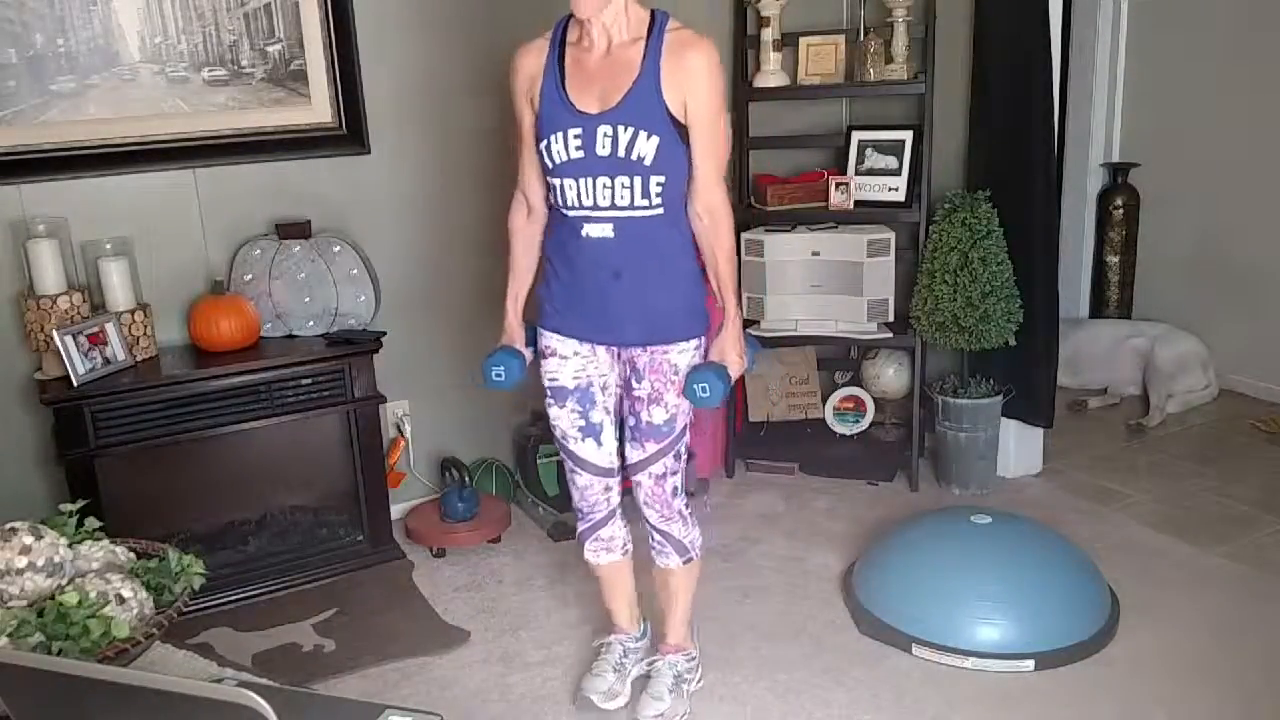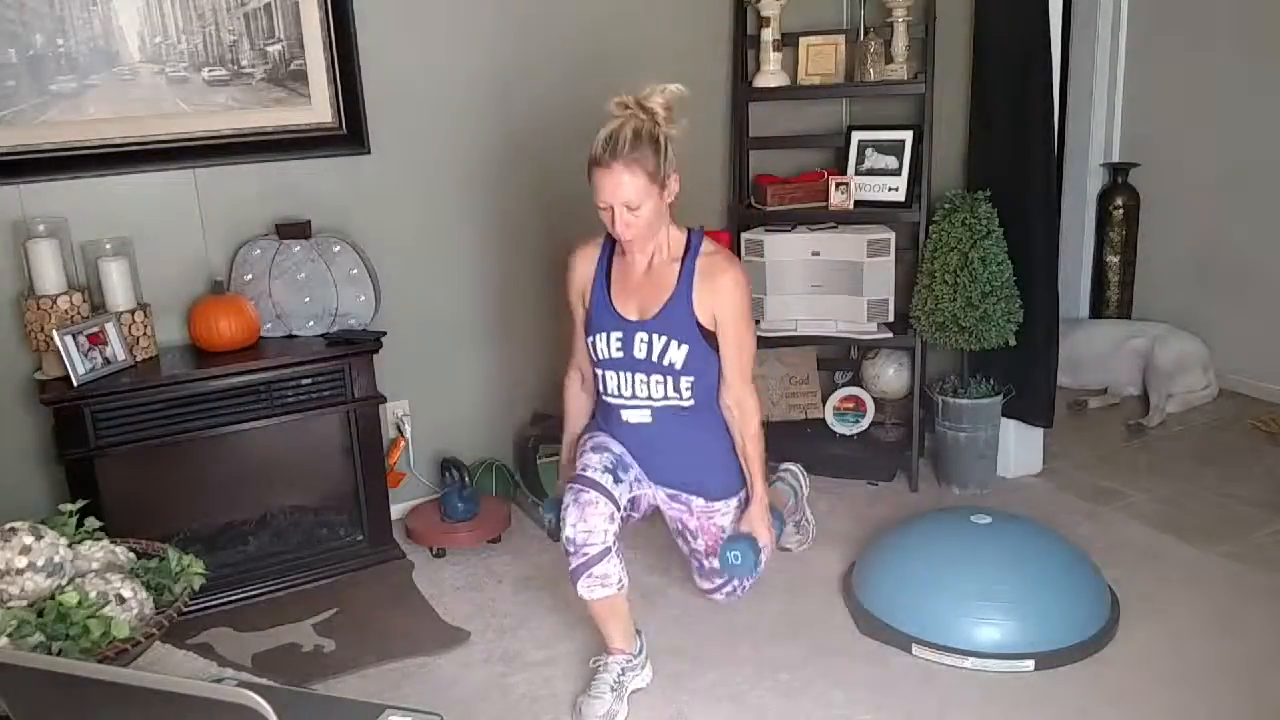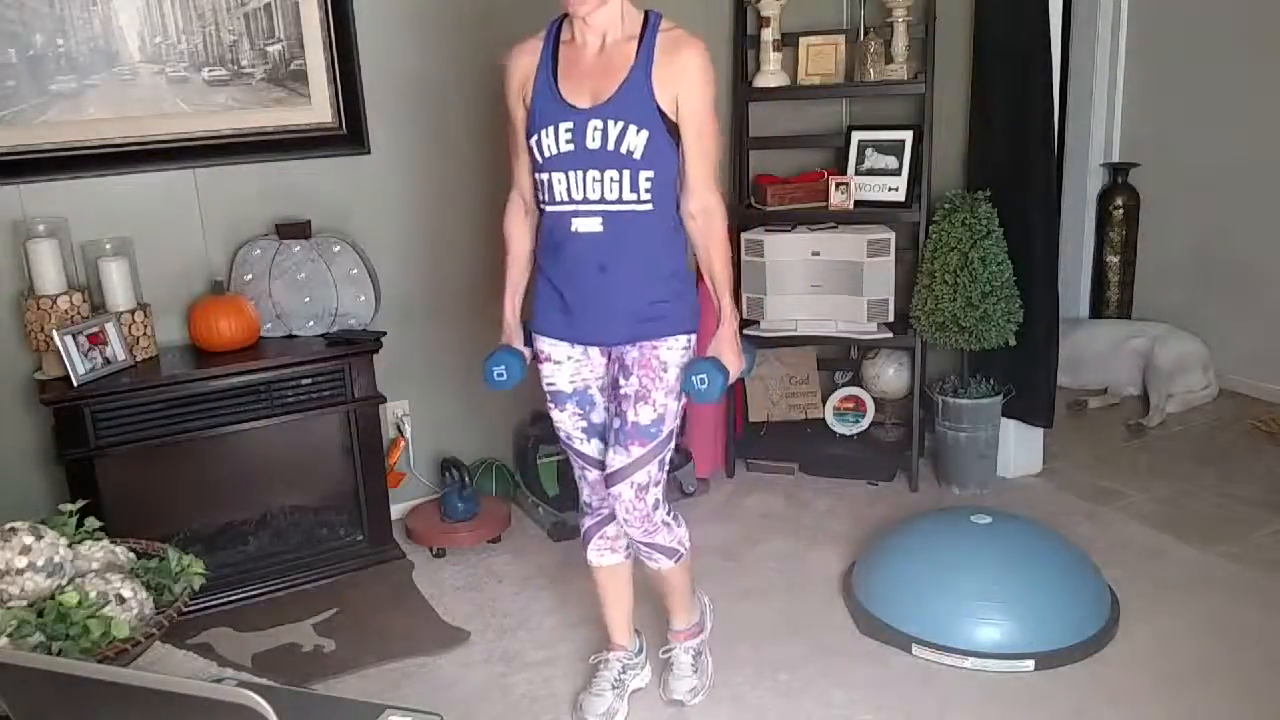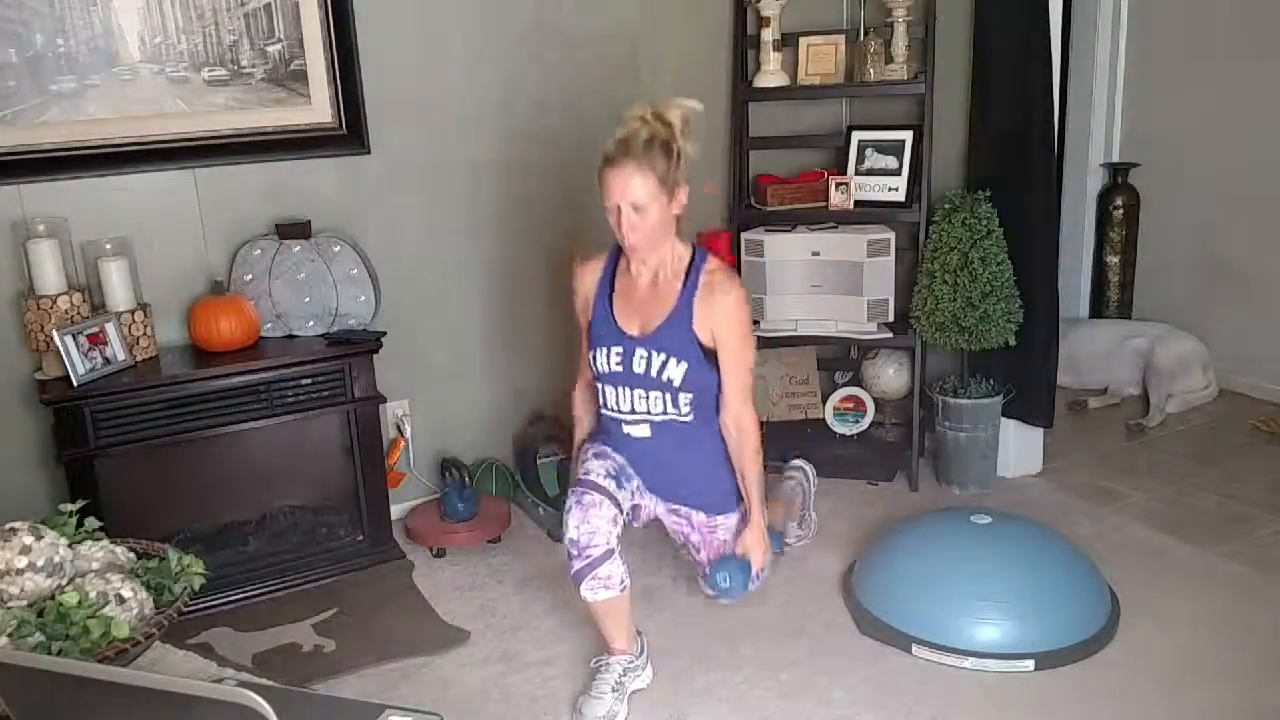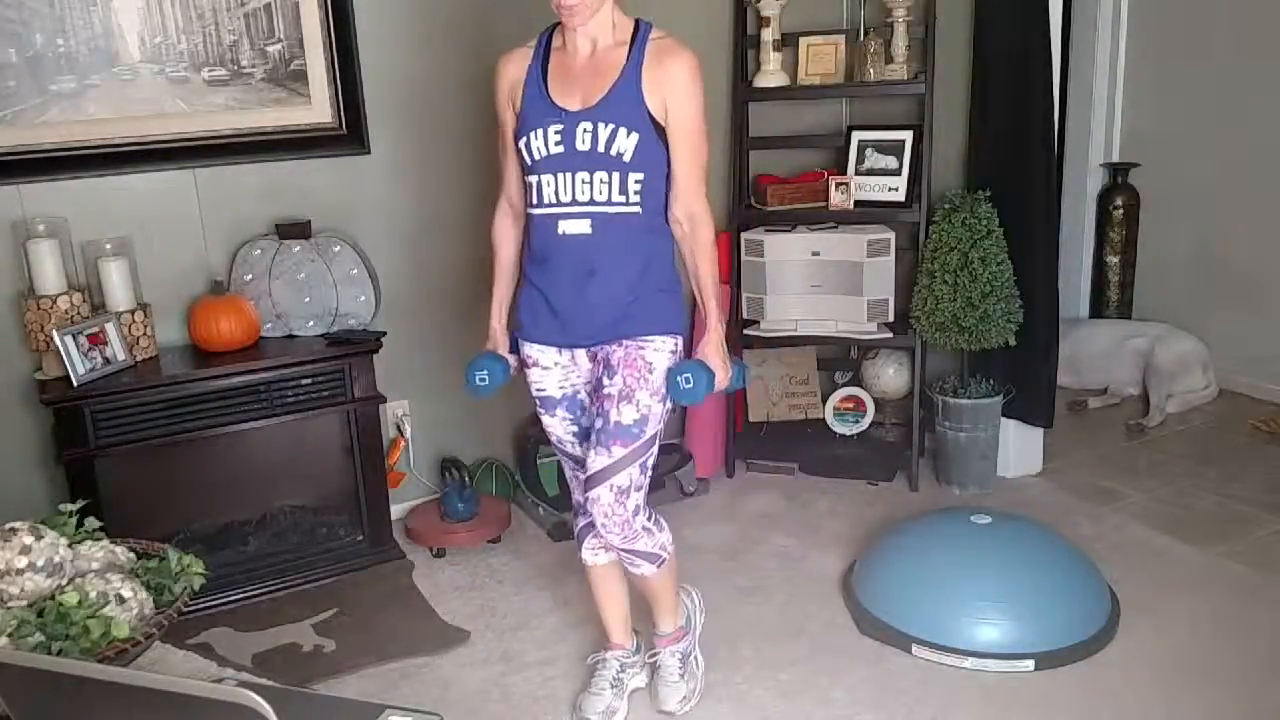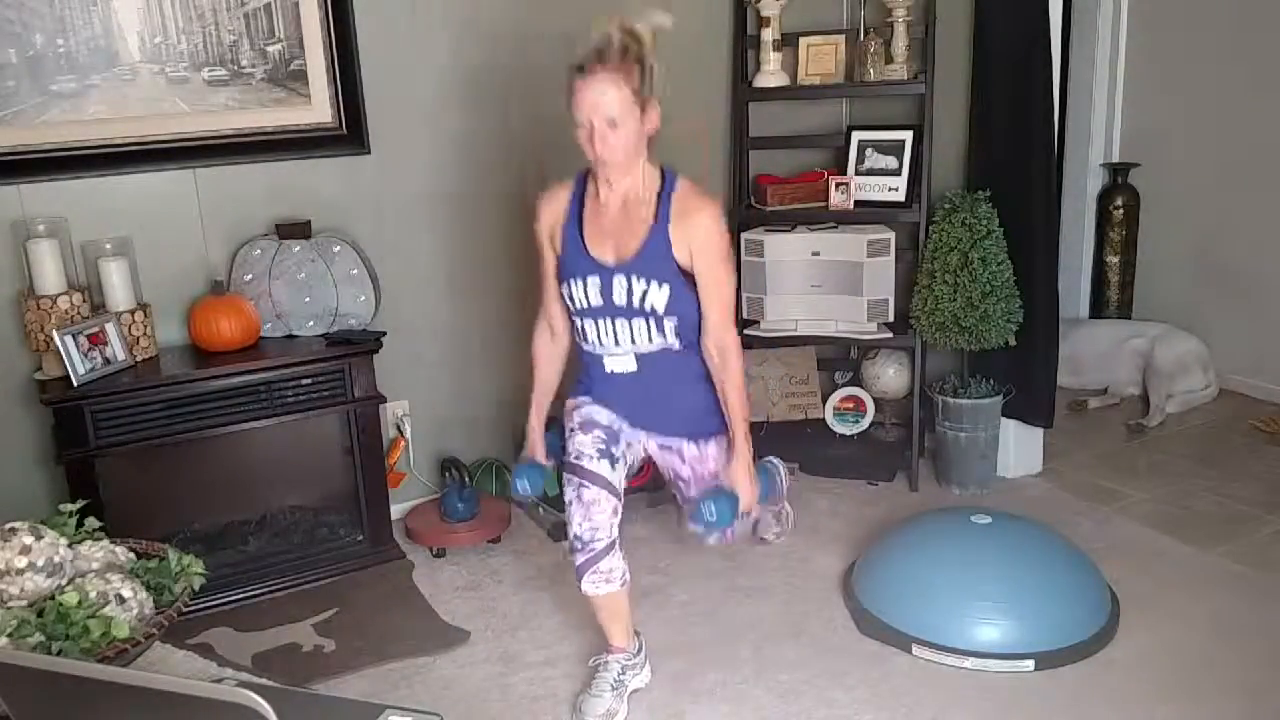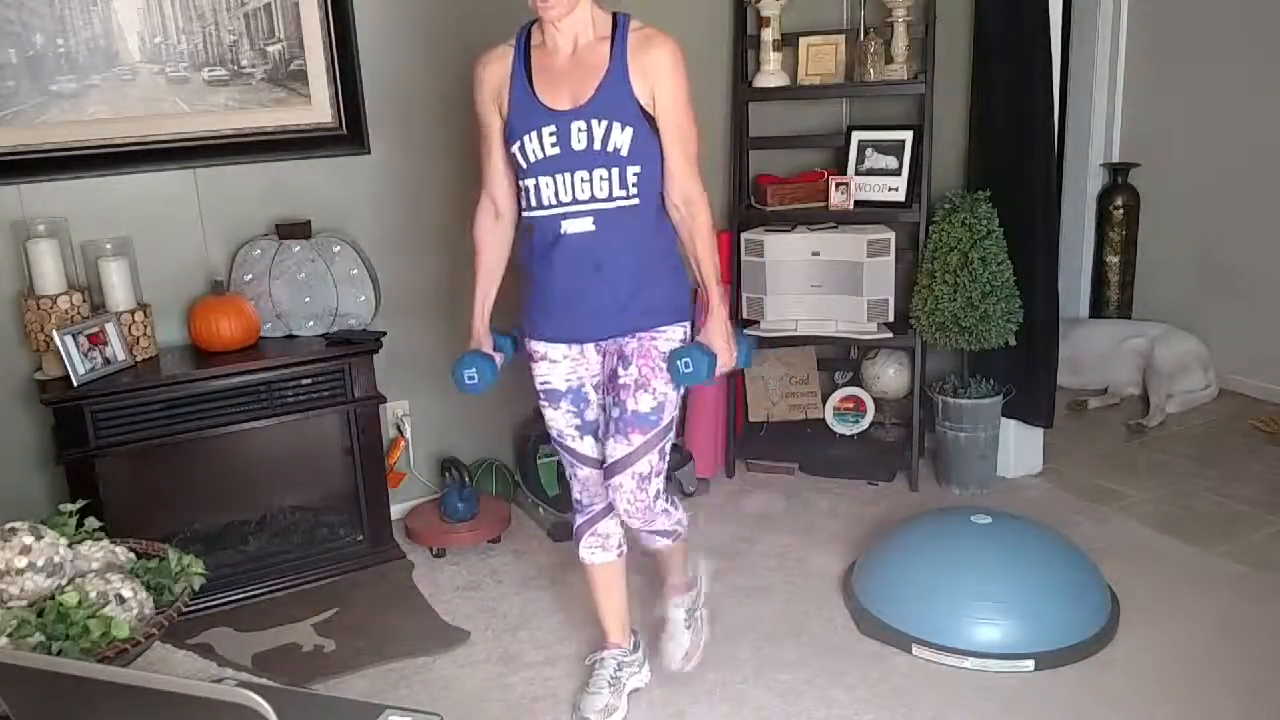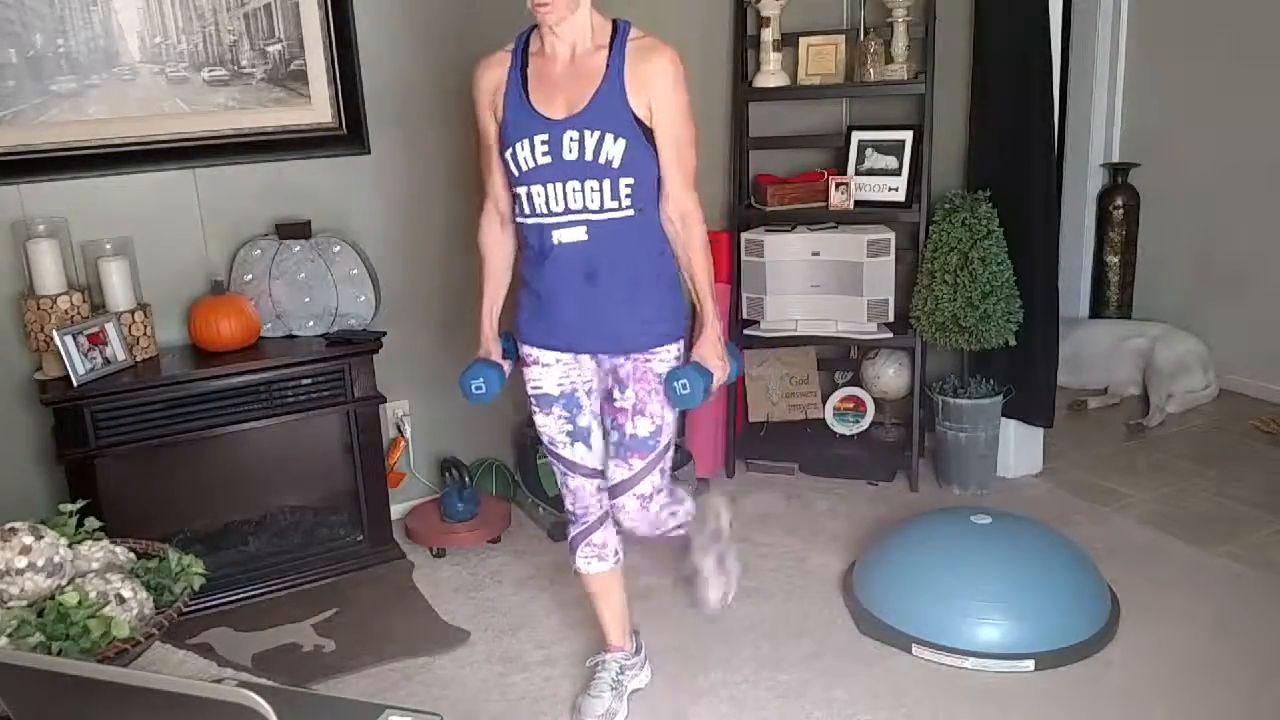
dt=0.3s
person 1, frame 1
left shoulder: (685, 58)
right shoulder: (535, 67)
left elbow: (709, 203)
right elbow: (531, 204)
left wrist: (731, 322)
right wrist: (512, 313)
left hip: (666, 322)
right hip: (571, 326)
left knee: (657, 490)
right knee: (591, 489)
left ankle: (677, 649)
right ankle: (624, 636)
person 1, frame 2
left shoulder: (716, 275)
right shoulder: (586, 266)
left elbow: (738, 392)
right elbow: (582, 372)
left wrist: (757, 498)
right wrist: (566, 460)
left hip: (699, 460)
right hip: (617, 443)
left knee: (720, 579)
right knee: (582, 525)
left ankle: (785, 489)
right ankle: (623, 657)
person 1, frame 3
right shoulder: (528, 65)
left elbow: (702, 202)
right elbow: (524, 203)
left wrist: (727, 321)
right wrist: (509, 317)
left hip: (652, 320)
right hip: (562, 325)
left knee: (636, 500)
right knee: (597, 493)
left ankle: (689, 625)
right ankle: (621, 652)
person 1, frame 4
left shoulder: (716, 293)
right shoulder: (590, 278)
left elbow: (738, 410)
right elbow: (588, 384)
left wrist: (756, 515)
right wrist: (573, 467)
left hip: (698, 473)
right hip: (617, 452)
right knee: (584, 529)
left ankle: (795, 487)
right ankle: (624, 658)
person 1, frame 5
left shoulder: (665, 64)
right shoulder: (519, 70)
left elbow: (689, 209)
right elbow: (513, 206)
left wrist: (715, 329)
right wrist: (497, 316)
left hip: (639, 324)
right hip: (548, 326)
left knee: (613, 504)
right knee: (589, 497)
left ankle: (676, 623)
right ankle: (619, 652)
person 1, frame 6
left shoulder: (693, 218)
right shoulder: (558, 215)
left elbow: (720, 341)
right elbow: (553, 326)
left wrist: (739, 450)
right wrist: (534, 425)
left hip: (680, 408)
right hip: (600, 404)
right knee: (589, 524)
left ankle: (762, 481)
right ankle: (622, 656)
person 1, frame 7
right shoulder: (499, 70)
left elbow: (685, 192)
right elbow: (496, 206)
left wrist: (716, 308)
right wrist: (480, 317)
left hip: (647, 314)
right hip: (556, 324)
left knee: (633, 486)
right knee: (589, 492)
left ankle: (683, 579)
right ankle: (619, 652)
person 1, frame 8
left shoulder: (647, 63)
right shoulder: (496, 77)
left elbow: (680, 206)
right elbow: (499, 214)
left wrist: (710, 325)
right wrist: (488, 324)
left hip: (641, 324)
right hip: (550, 332)
left knee: (638, 501)
right knee: (583, 500)
left ankle: (705, 525)
right ankle: (620, 655)
